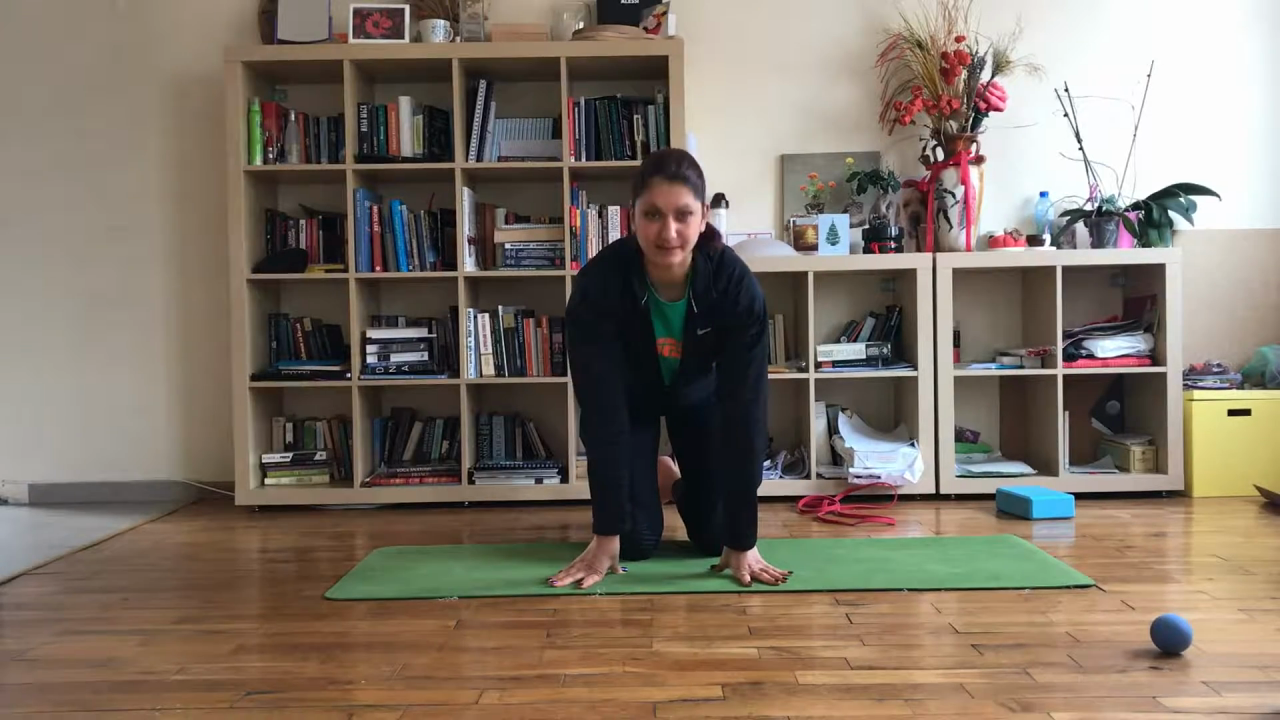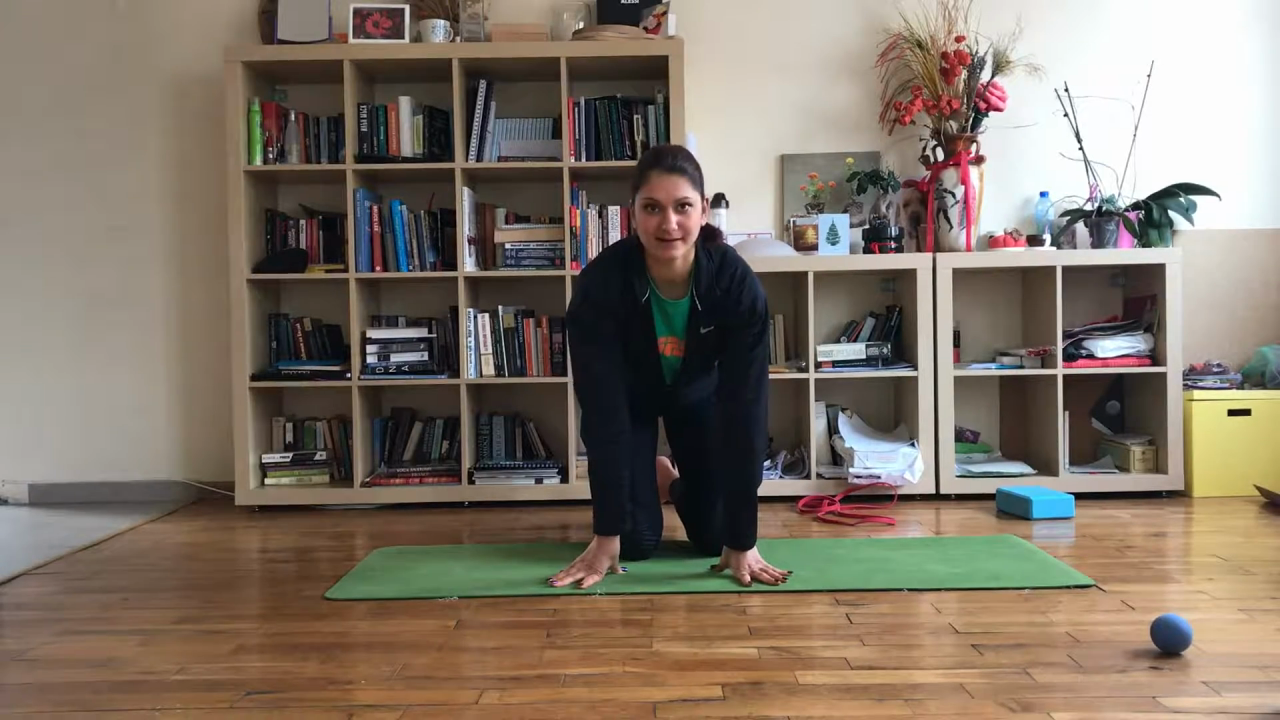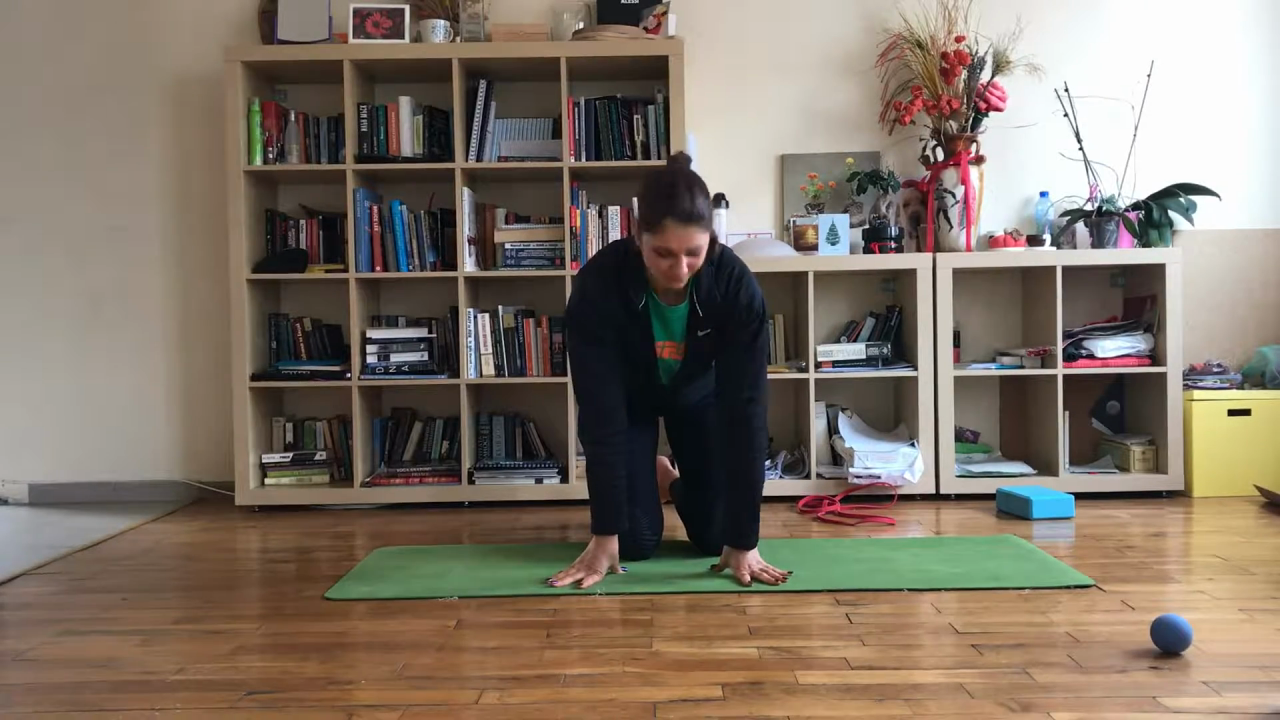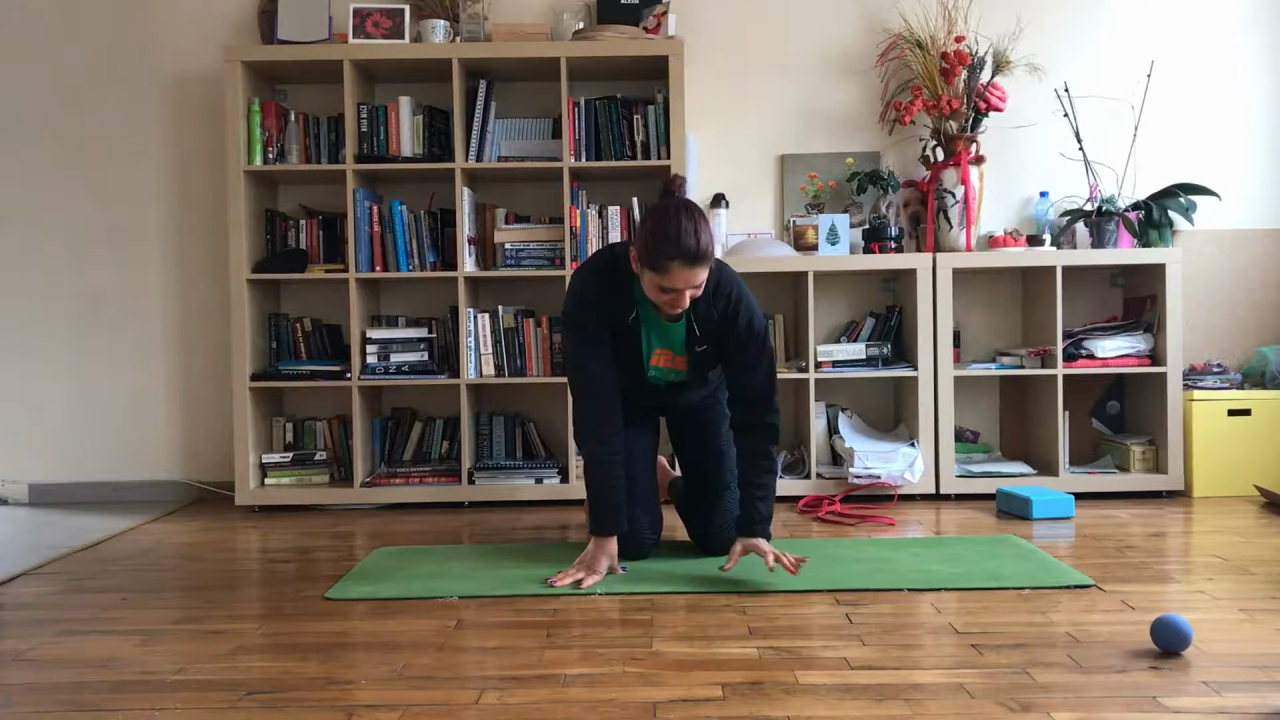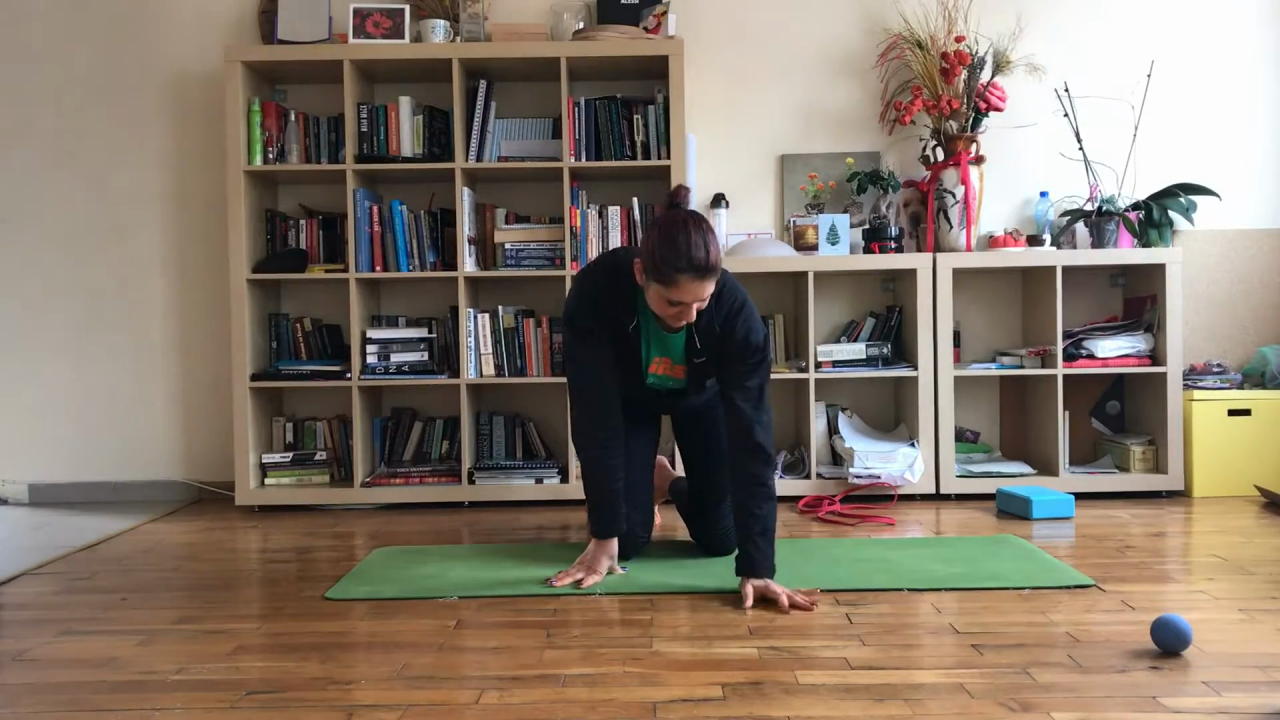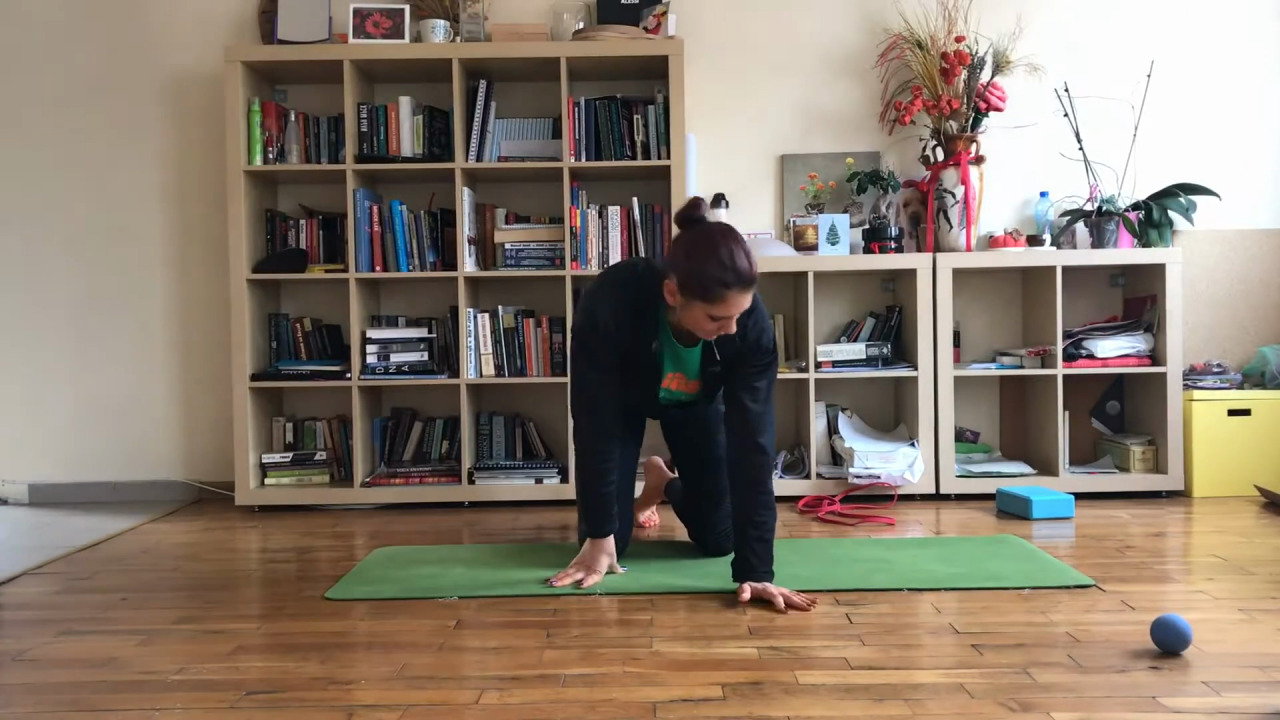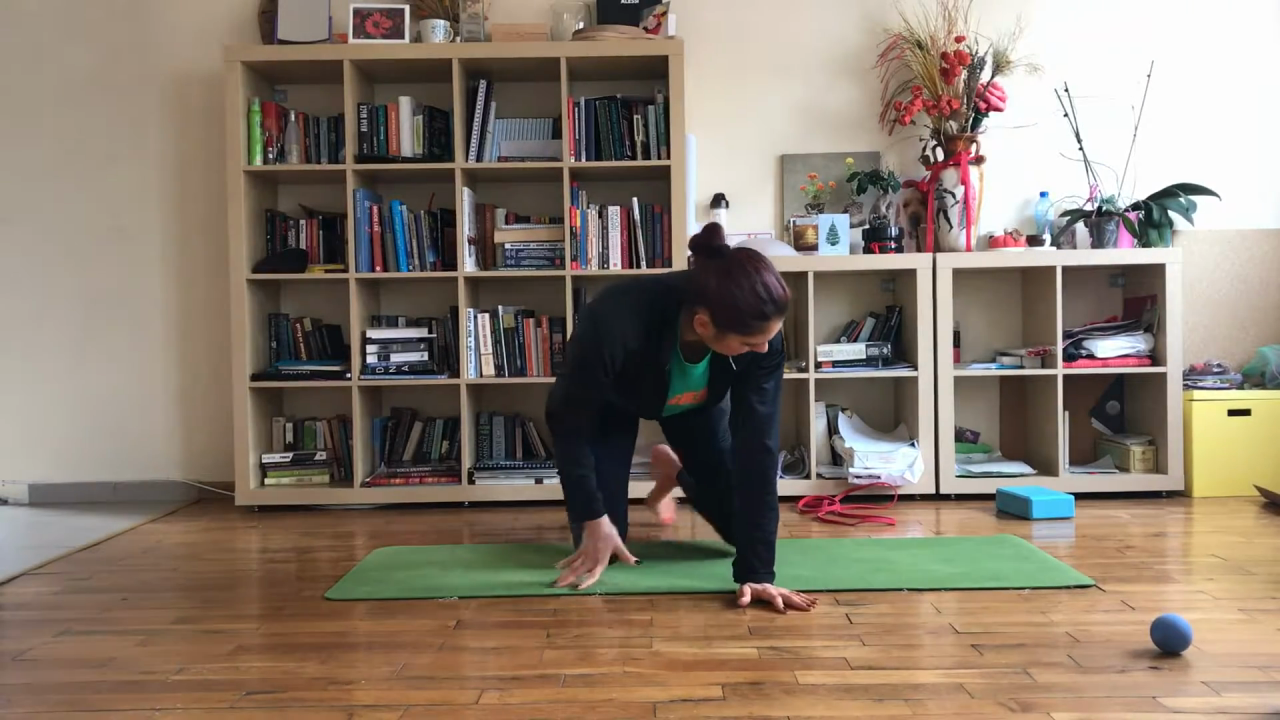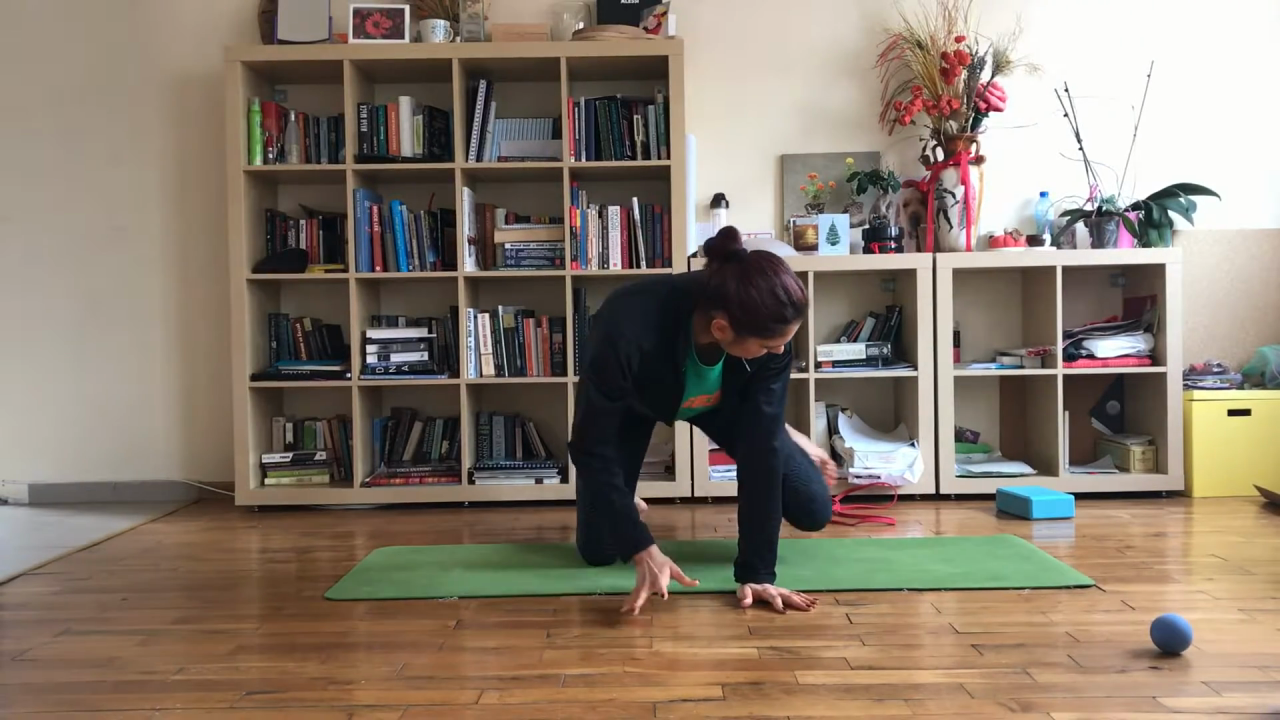
dt=0.3s
person 1, frame 1
left shoulder: (734, 283)
right shoulder: (599, 282)
left elbow: (744, 407)
right elbow: (602, 409)
left wrist: (741, 540)
right wrist: (605, 534)
left hip: (699, 394)
right hip: (631, 397)
left knee: (714, 536)
right knee: (637, 541)
left ankle: (679, 483)
right ankle: (654, 479)
person 1, frame 2
left shoulder: (736, 282)
right shoulder: (601, 282)
left elbow: (744, 408)
right elbow: (603, 411)
left wrist: (741, 540)
right wrist: (606, 535)
left hip: (699, 394)
right hip: (629, 396)
left knee: (714, 536)
right knee: (636, 541)
left ankle: (677, 484)
right ankle: (651, 481)
person 1, frame 3
left shoulder: (734, 284)
right shoulder: (599, 284)
left elbow: (744, 407)
right elbow: (600, 413)
left wrist: (743, 539)
right wrist: (604, 535)
left hip: (698, 394)
right hip: (628, 398)
left knee: (715, 536)
right knee: (635, 541)
left ankle: (674, 482)
right ankle: (651, 480)
person 1, frame 4
left shoulder: (730, 297)
right shoulder: (594, 286)
left elbow: (757, 413)
right elbow: (595, 413)
left wrist: (755, 525)
right wrist: (602, 535)
left hip: (700, 394)
right hip: (626, 395)
left knee: (718, 536)
right knee: (635, 540)
left ankle: (674, 485)
right ankle: (648, 479)
person 1, frame 5
left shoulder: (734, 309)
right shoulder: (596, 291)
left elbow: (749, 436)
right elbow: (595, 418)
left wrist: (757, 566)
right wrist: (603, 537)
left hip: (704, 396)
right hip: (630, 396)
left knee: (721, 538)
right knee: (628, 539)
left ankle: (672, 484)
right ankle: (649, 483)
person 1, frame 6
left shoulder: (749, 322)
right shoulder: (610, 303)
left elbow: (752, 440)
right elbow: (594, 424)
left wrist: (756, 570)
right wrist: (599, 536)
left hip: (696, 402)
right hip: (623, 399)
left knee: (718, 538)
right knee: (609, 540)
left ankle: (667, 485)
person 1, frame 7
left shoulder: (759, 332)
right shoulder: (614, 325)
left elbow: (756, 442)
right elbow: (565, 418)
left wrist: (756, 572)
right wrist: (593, 517)
left hip: (696, 401)
right hip: (611, 401)
left knee: (736, 528)
right knee: (596, 549)
left ankle: (676, 469)
person 1, frame 8
left shoulder: (768, 332)
right shoulder: (627, 328)
left elbow: (761, 441)
right elbow: (592, 446)
left wrist: (757, 572)
right wrist: (643, 549)
left hip: (722, 400)
right hip: (630, 403)
left knee: (814, 510)
right knee: (600, 548)
left ankle: (786, 439)
right ankle: (619, 501)
